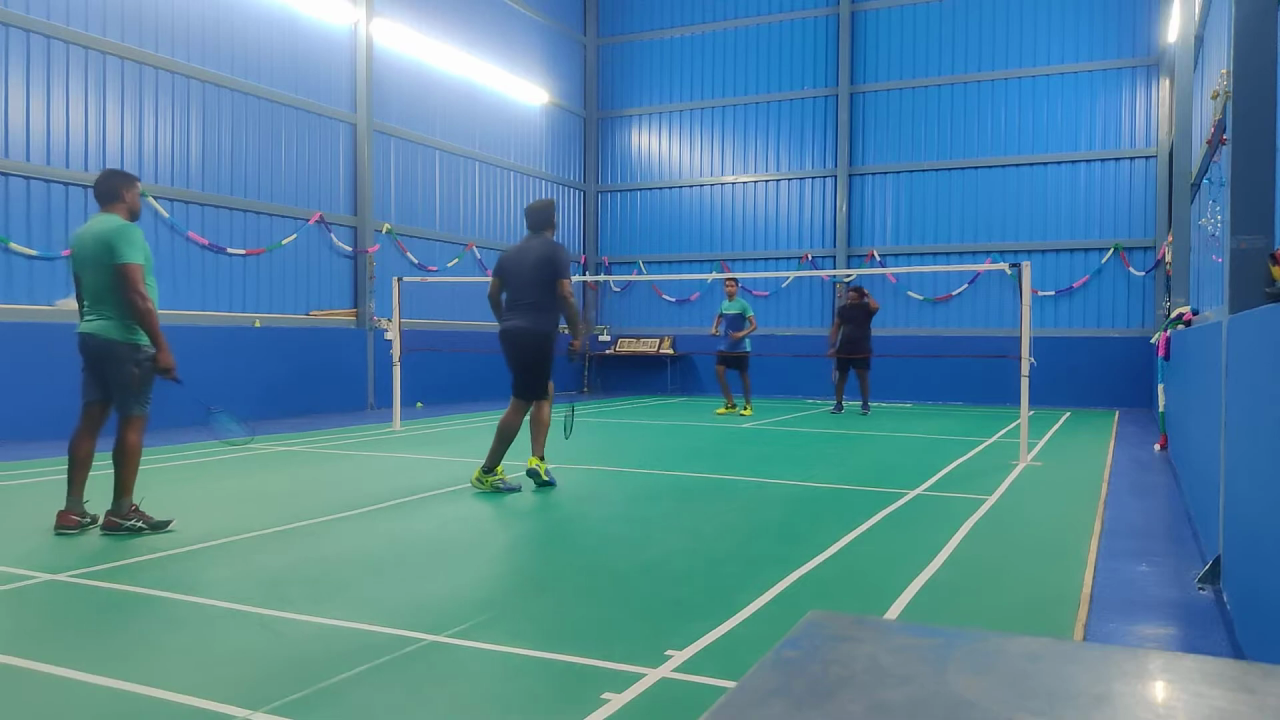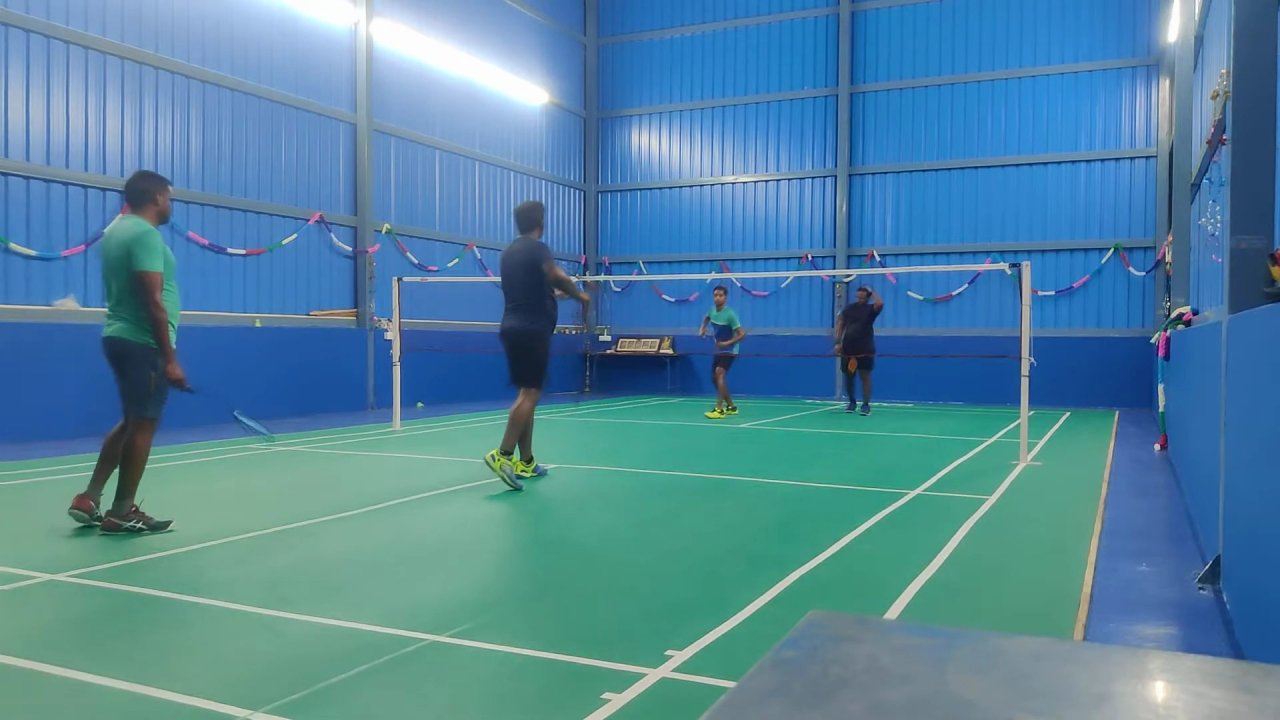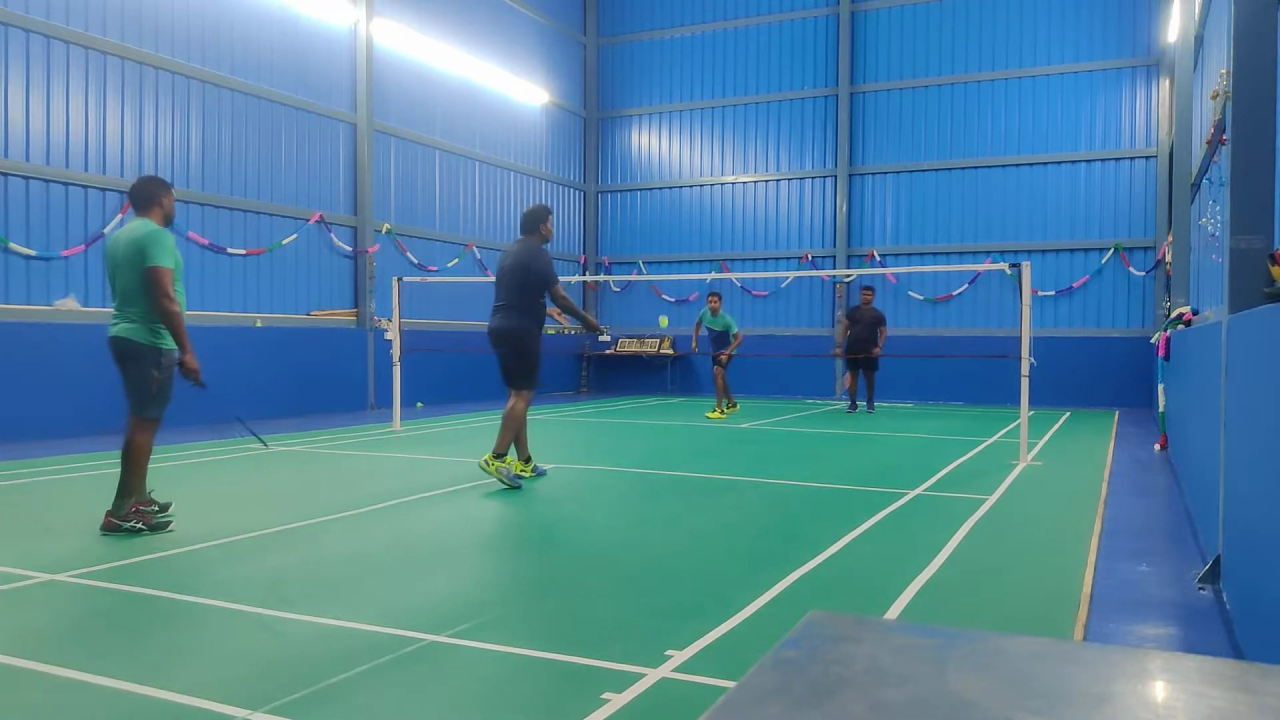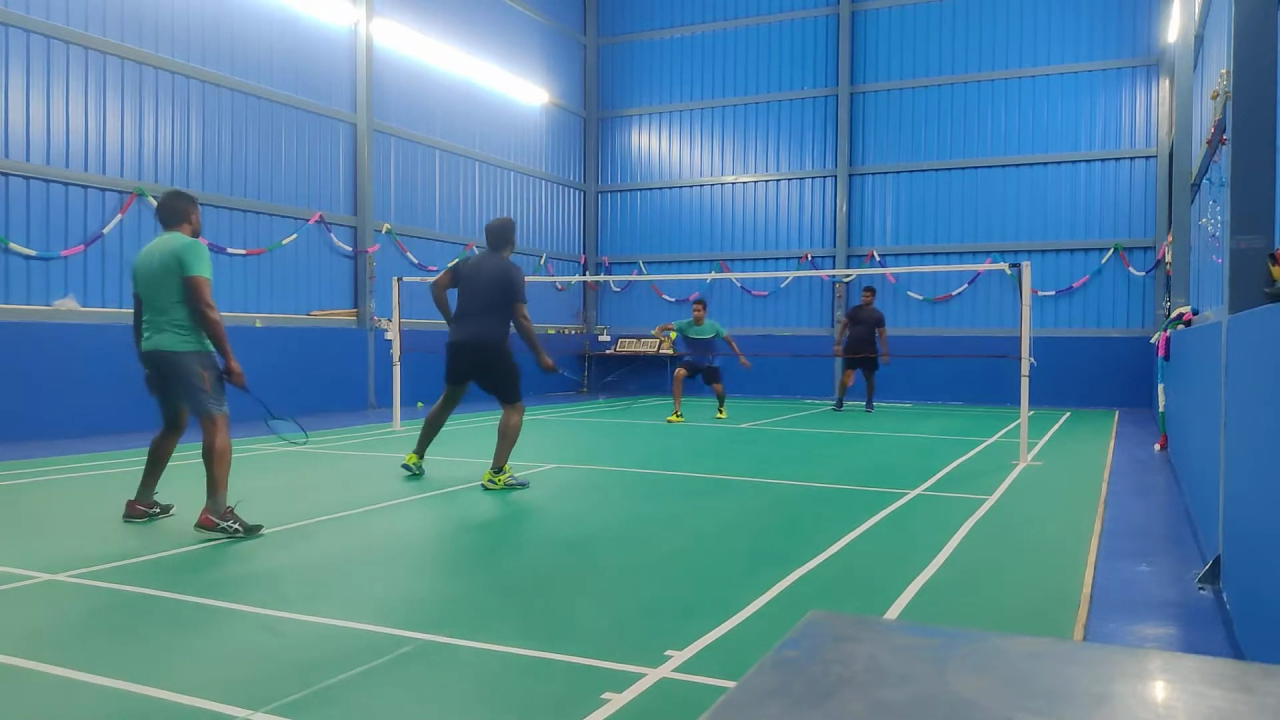
dt=0.7s
person 1, frame 1
left shoulder: (82, 233)
right shoulder: (124, 231)
right elbow: (137, 295)
right wrist: (161, 346)
left hip: (93, 336)
right hip: (125, 341)
left knee: (90, 420)
right knee: (133, 422)
left ankle: (73, 510)
right ankle: (121, 512)
person 1, frame 2
left shoulder: (116, 232)
right shoulder: (146, 235)
right elbow: (153, 302)
right wrist: (170, 357)
left hip: (120, 337)
right hip: (144, 344)
left knee: (130, 422)
right knee: (143, 425)
left ankle: (89, 497)
right ankle: (121, 513)
person 1, frame 3
left shoulder: (118, 237)
right shoulder: (157, 236)
right elbow: (165, 298)
right wrist: (186, 350)
left hip: (125, 336)
right hip: (151, 342)
left knee: (140, 421)
right knee: (145, 424)
left ankle: (139, 499)
right ankle: (121, 513)
person 1, frame 4
left shoulder: (143, 255)
right shoulder: (192, 247)
left elbow: (138, 318)
right elbow: (204, 307)
left wrist: (148, 364)
right wrist: (230, 358)
left hip: (153, 350)
right hip: (187, 350)
left knee: (173, 424)
right knee: (216, 422)
left ankle: (142, 501)
right ankle: (216, 512)
person 2, frame 1
left shoulder: (510, 254)
right shoulder: (555, 251)
left elbow: (493, 294)
right elbow: (565, 296)
right wrist: (576, 335)
left hip: (511, 332)
right hip: (537, 335)
left knee: (545, 393)
right knee: (521, 403)
left ankle: (538, 461)
right ankle: (488, 472)
person 2, frame 2
left shoulder: (510, 252)
right shoulder: (537, 248)
right elbow: (556, 275)
left wrist: (559, 293)
right wrist: (578, 294)
left hip: (514, 328)
right hip: (532, 330)
left knee: (528, 394)
right knee: (529, 394)
left ankle: (525, 462)
right ankle: (503, 455)
person 2, frame 3
left shoulder: (510, 253)
right shoulder: (537, 254)
right elbow: (559, 296)
left wrist: (545, 310)
right wrist: (587, 320)
left hip: (500, 328)
right hip: (520, 331)
left knee: (518, 394)
right knee: (521, 395)
left ankle: (524, 462)
right ankle: (497, 458)
person 2, frame 4
left shoulder: (469, 263)
right shoulder: (512, 271)
left elbow: (436, 287)
right elbow: (521, 320)
left wrist: (452, 321)
right wrist: (541, 355)
left hip: (459, 343)
right hip: (490, 346)
left knee: (448, 401)
right knee: (514, 408)
left ankle: (415, 456)
right ankle: (497, 473)
